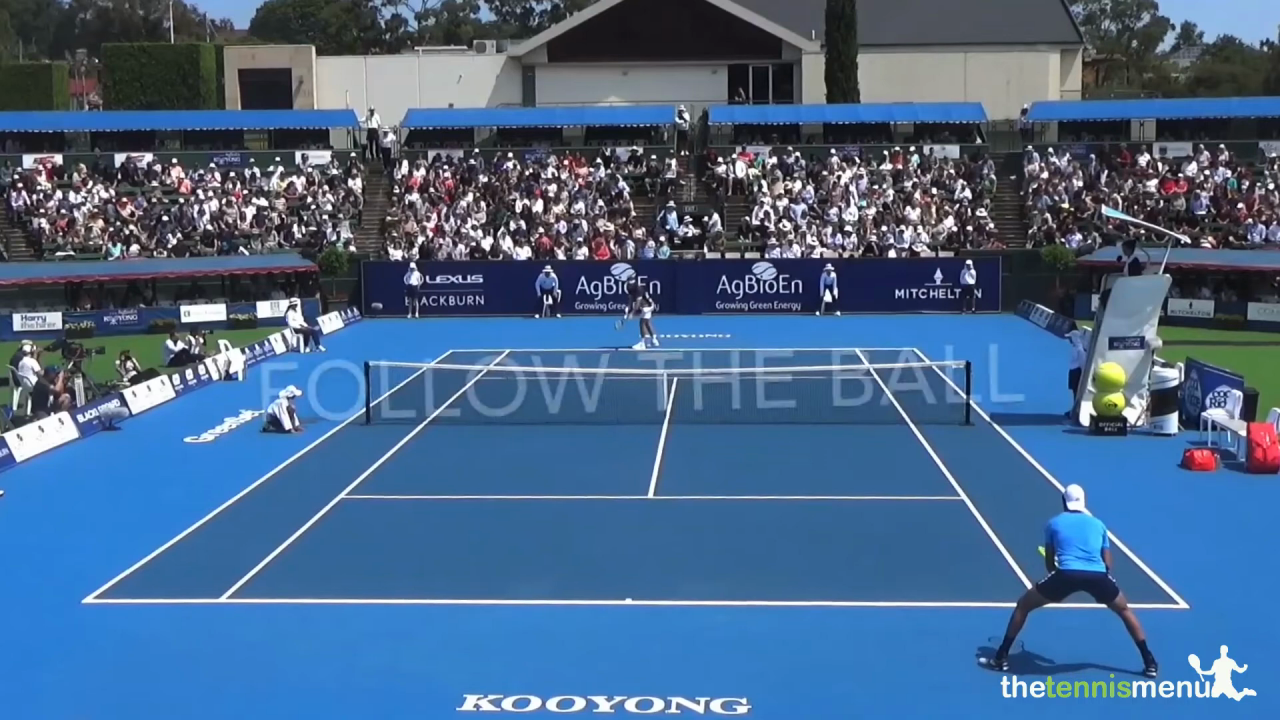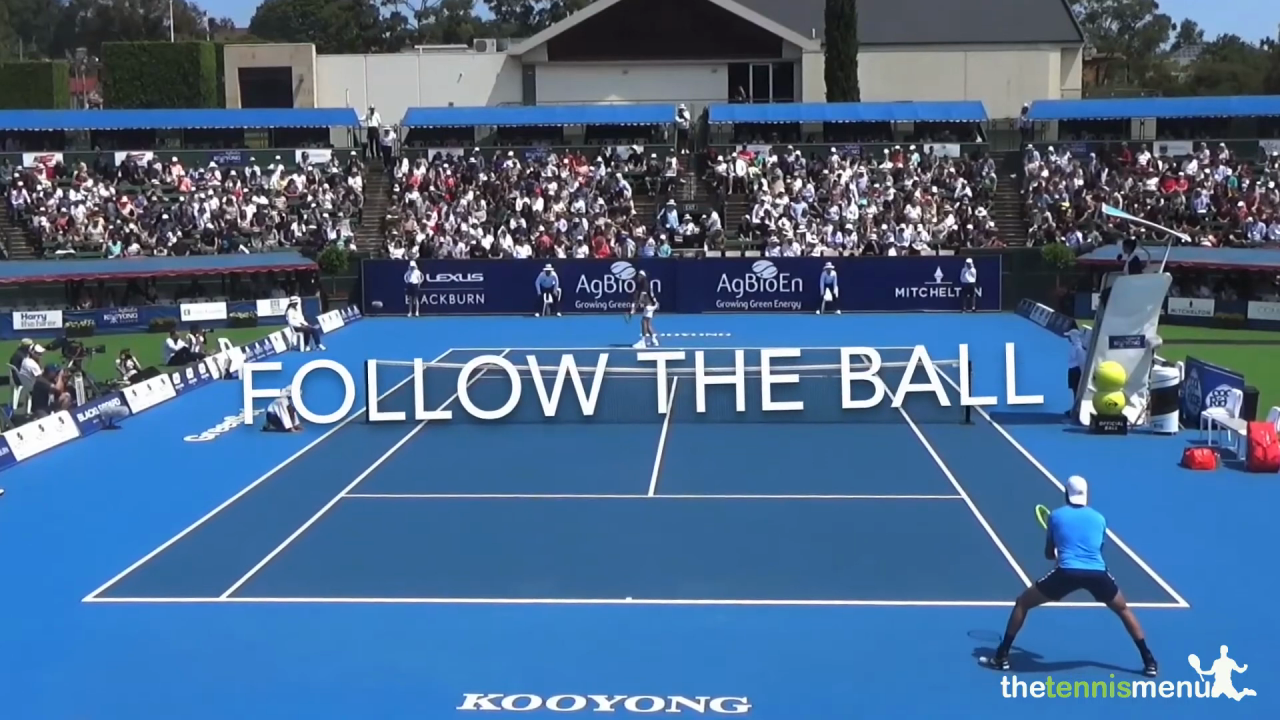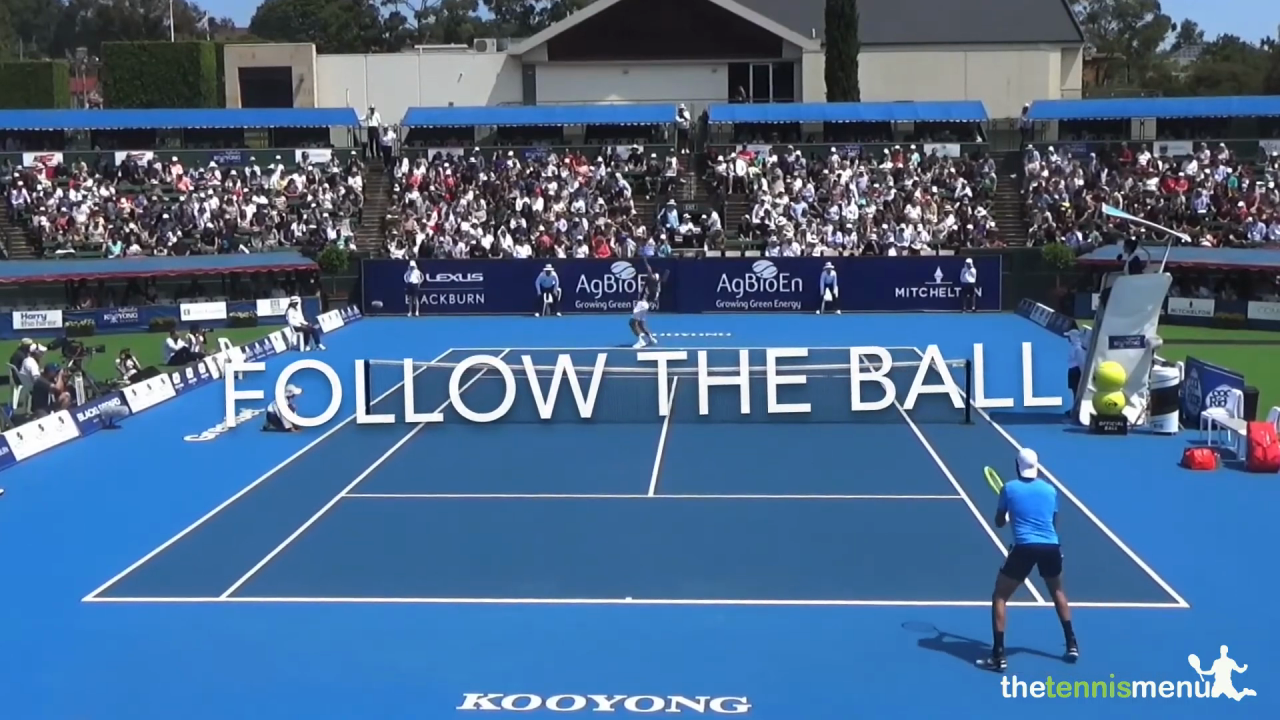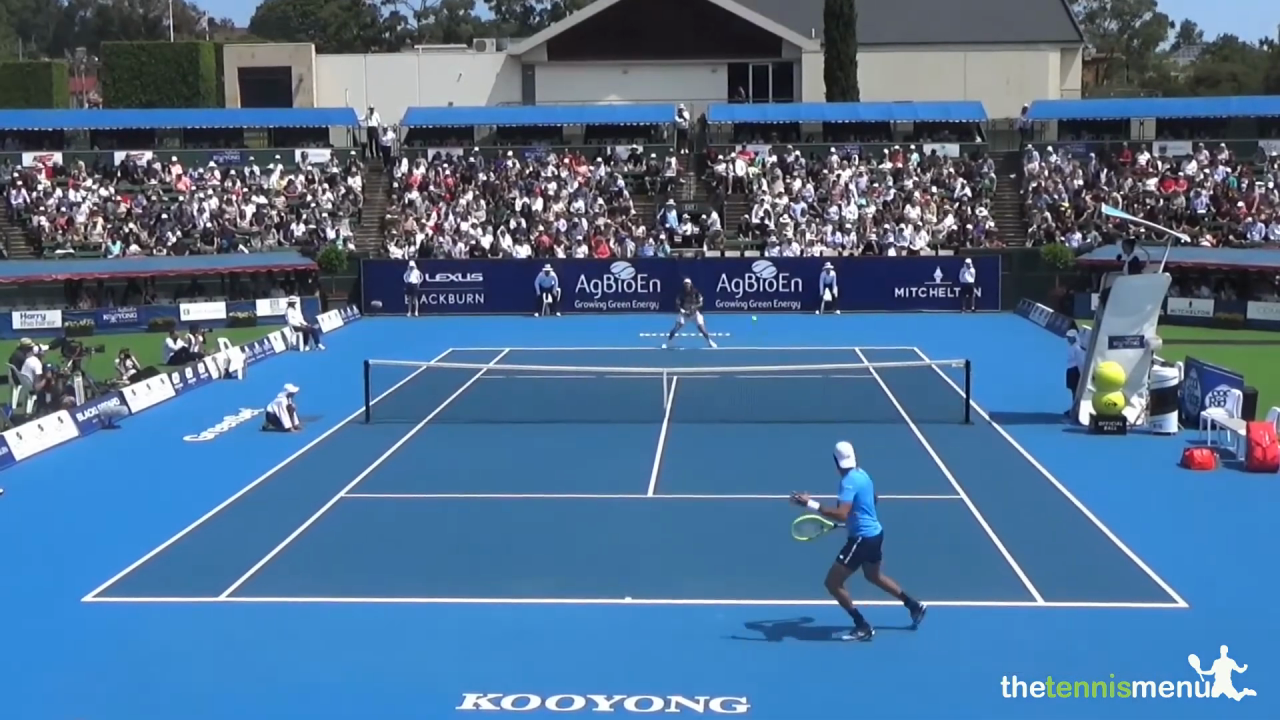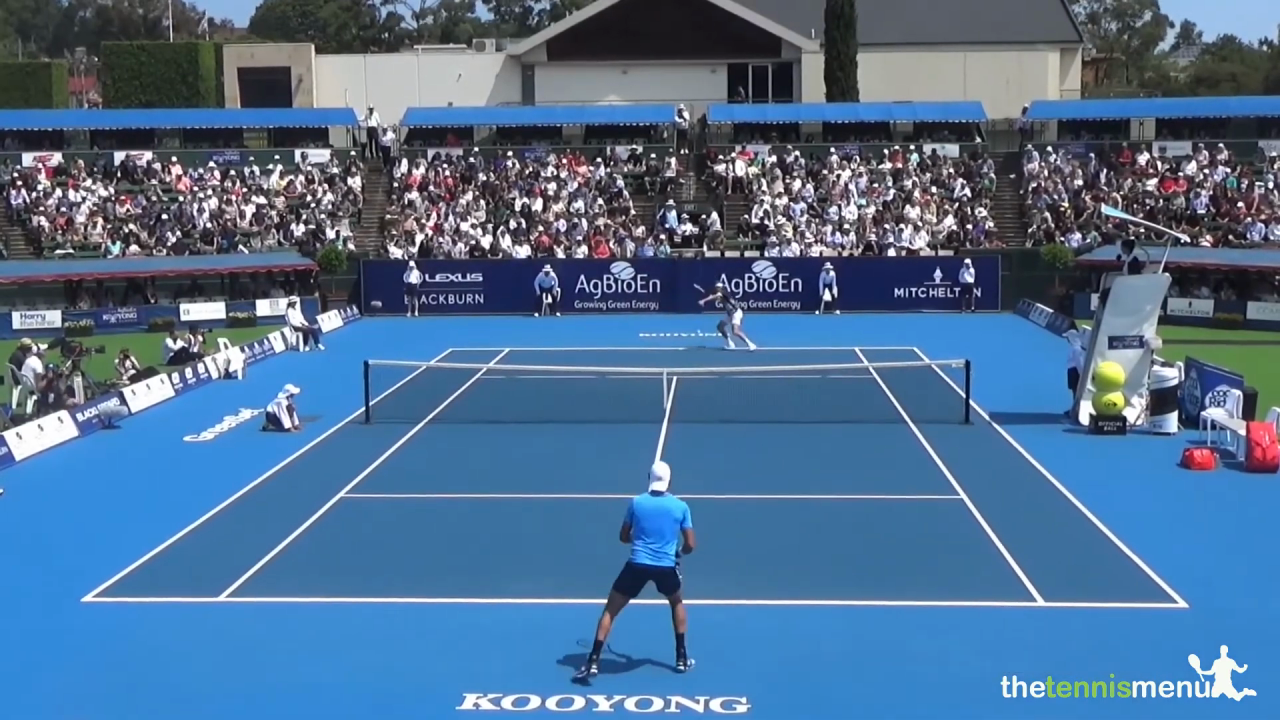
dt=1s
person 1, frame 1
left shoulder: (1054, 523)
right shoulder: (1098, 524)
left elbow: (1049, 563)
right elbow: (1108, 564)
left hip: (1067, 574)
right hip: (1097, 575)
left knee: (1023, 606)
right knee: (1124, 610)
left ankle: (1001, 657)
right ankle: (1150, 663)
person 1, frame 2
left shoulder: (1056, 516)
right shoulder: (1099, 518)
left elbow: (1049, 554)
left hip: (1067, 572)
right hip: (1097, 573)
left knee: (1022, 604)
right knee: (1124, 610)
left ankle: (1002, 656)
right ankle: (1149, 662)
person 1, frame 3
left shoulder: (1009, 489)
right shoulder: (1050, 490)
left elbow: (999, 522)
left hip: (1024, 548)
right hip: (1051, 547)
left knee: (999, 598)
right knee: (1057, 592)
left ankle: (998, 655)
right ankle: (1072, 645)
person 1, frame 4
left shoulder: (849, 481)
right shoulder: (860, 474)
left elbow: (841, 515)
right elbow: (873, 499)
left wrist: (811, 504)
left hip: (863, 538)
right hip: (873, 533)
left knee: (833, 583)
right knee: (874, 576)
left ankle: (862, 627)
right ankle: (915, 607)
person 1, frame 5
left shoulder: (636, 502)
right shoulder: (680, 506)
left elbow: (624, 537)
right elbow: (690, 545)
right wrist: (678, 552)
left hip: (637, 565)
right hip: (666, 567)
left knee: (609, 611)
right knee: (677, 603)
left ankle: (593, 663)
right ankle: (681, 658)
